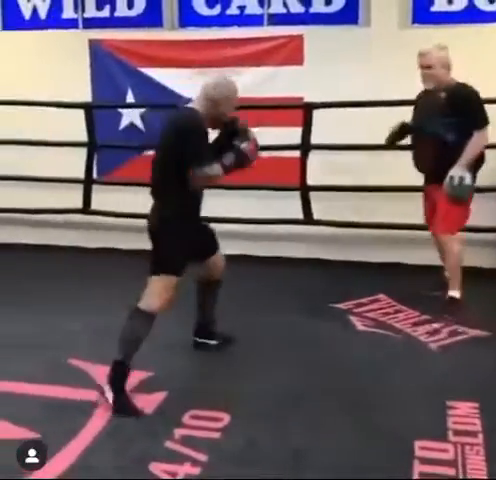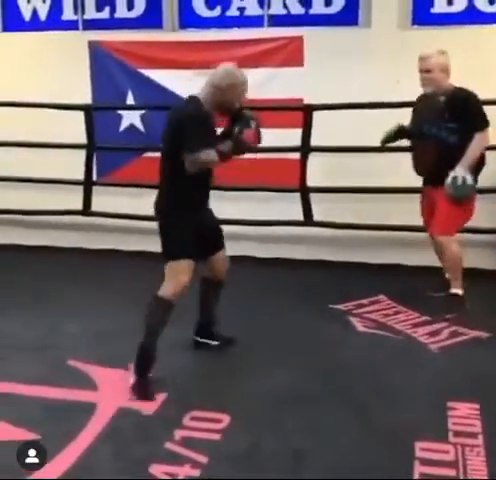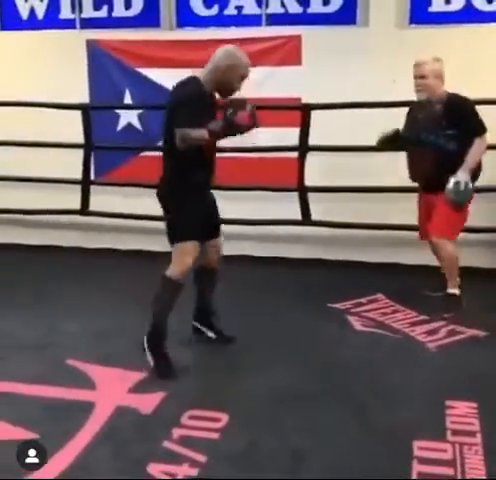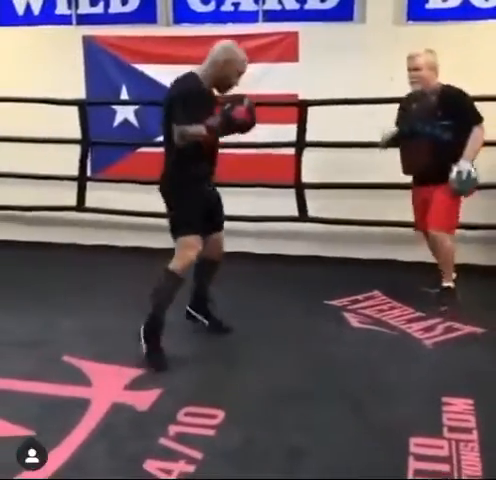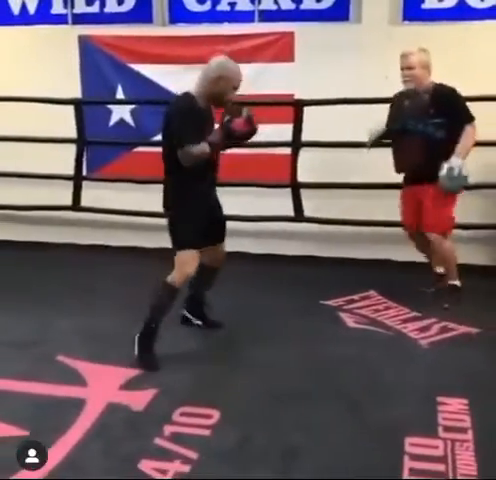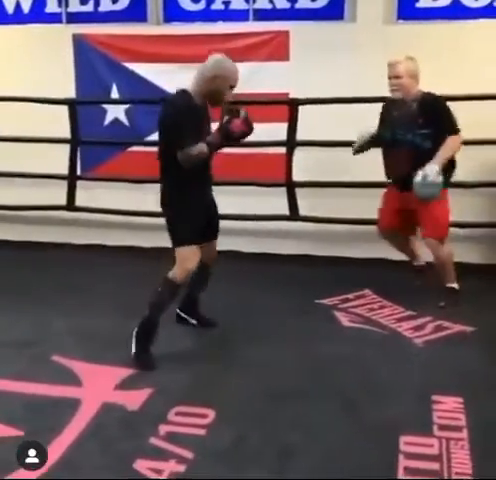
dt=0.1s
person 1, frame 1
left shoulder: (183, 119)
right shoulder: (192, 126)
right elbow: (199, 178)
left wrist: (226, 142)
right wrist: (235, 156)
left hip: (182, 216)
right hip: (173, 220)
left knee: (215, 266)
right knee: (158, 296)
left ankle: (204, 332)
right ankle: (117, 377)
person 1, frame 2
left shoulder: (202, 113)
right shoulder: (190, 113)
right elbow: (192, 163)
left wrist: (231, 138)
right wrist: (231, 145)
left hip: (196, 206)
right hip: (177, 209)
left knee: (218, 267)
right knee: (177, 282)
left ankle: (205, 331)
right ankle: (143, 360)
person 1, frame 3
left shoulder: (205, 95)
right shoulder: (189, 92)
right elbow: (184, 140)
left wrist: (228, 122)
right wrist: (227, 125)
left hip: (199, 186)
right hip: (180, 189)
left knee: (211, 256)
right knee: (184, 262)
left ankle: (204, 319)
right ankle: (155, 338)
person 1, frame 4
left shoulder: (208, 92)
right shoulder: (187, 88)
right elbow: (184, 136)
left wrist: (229, 120)
right wrist: (223, 121)
left hip: (203, 182)
right hip: (180, 184)
left knee: (214, 248)
right knee: (187, 257)
left ankle: (199, 307)
right ankle: (152, 330)
person 1, frame 5
left shoulder: (204, 108)
right shoulder: (184, 108)
right elbow: (188, 155)
left wrist: (230, 135)
right wrist: (223, 136)
left hip: (205, 194)
right hip: (184, 199)
left knee: (215, 256)
right knee: (185, 270)
left ankle: (193, 309)
right ankle: (147, 336)
person 1, frame 6
left shoulder: (198, 105)
right shoulder: (181, 106)
right elbow: (186, 155)
left wrist: (223, 135)
right wrist: (222, 135)
left hip: (200, 191)
right hip: (181, 196)
left knee: (207, 257)
right knee: (187, 266)
left ankle: (189, 308)
right ankle: (144, 333)
person 2, frame 1
left shoulder: (464, 95)
right shoulder: (424, 98)
left elbow: (481, 133)
left wrist: (462, 166)
right wrist: (403, 131)
left hip: (454, 176)
right hip: (433, 175)
left knee: (447, 232)
right knee: (438, 230)
left ankle: (454, 295)
right ankle: (450, 278)
person 2, frame 2
left shoulder: (463, 98)
right shoulder: (422, 102)
left elbow: (482, 134)
left wrist: (464, 166)
right wrist: (400, 133)
left hip: (455, 180)
right hip: (431, 179)
left knee: (444, 234)
right knee: (436, 234)
left ankle: (456, 291)
right ankle: (450, 280)
person 2, frame 3
left shoulder: (459, 105)
right shoulder: (416, 110)
left elbow: (480, 140)
left wrist: (465, 172)
right wrist: (395, 139)
left hip: (453, 186)
right hip: (428, 185)
left knee: (441, 238)
right knee: (431, 237)
left ankle: (454, 292)
right ankle: (450, 281)
person 2, frame 4
left shoulder: (453, 97)
right shoulder: (408, 103)
left elbow: (478, 128)
left wrist: (466, 160)
right wrist: (392, 136)
left hip: (447, 178)
right hip: (421, 178)
left knee: (438, 231)
right knee: (427, 230)
left ankle: (449, 285)
right ankle: (446, 278)
person 2, frame 5
left shoulder: (445, 95)
right shoulder: (399, 100)
left elbow: (469, 128)
right elbow: (395, 131)
left wrist: (457, 158)
right wrist: (381, 133)
left hip: (440, 177)
right hip: (413, 177)
left knee: (436, 233)
right knee: (413, 229)
left ankle: (453, 283)
right ankle: (439, 271)
person 2, frame 6
left shoulder: (432, 104)
right shoulder: (389, 108)
left elbow: (454, 138)
right elbow: (384, 137)
left wrist: (437, 164)
right wrist: (369, 140)
right hip: (401, 183)
left knee: (434, 239)
right knee: (387, 227)
left ankle: (451, 285)
right ankle: (416, 261)
